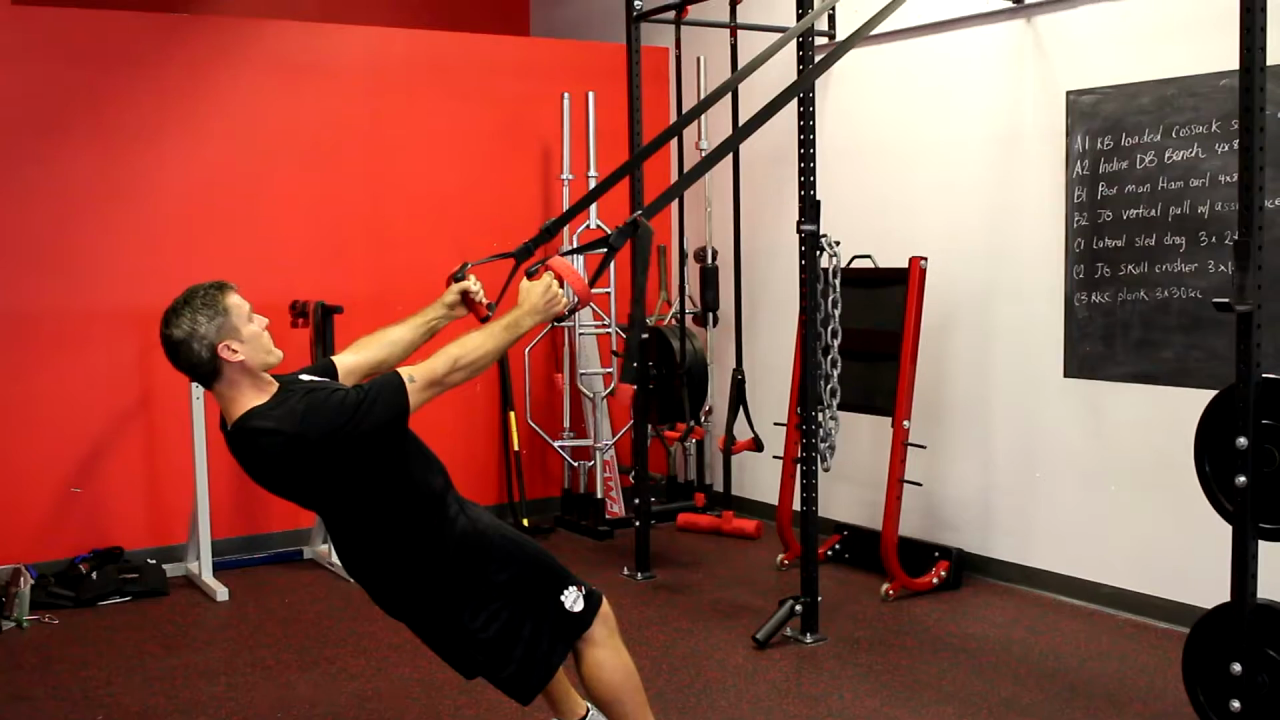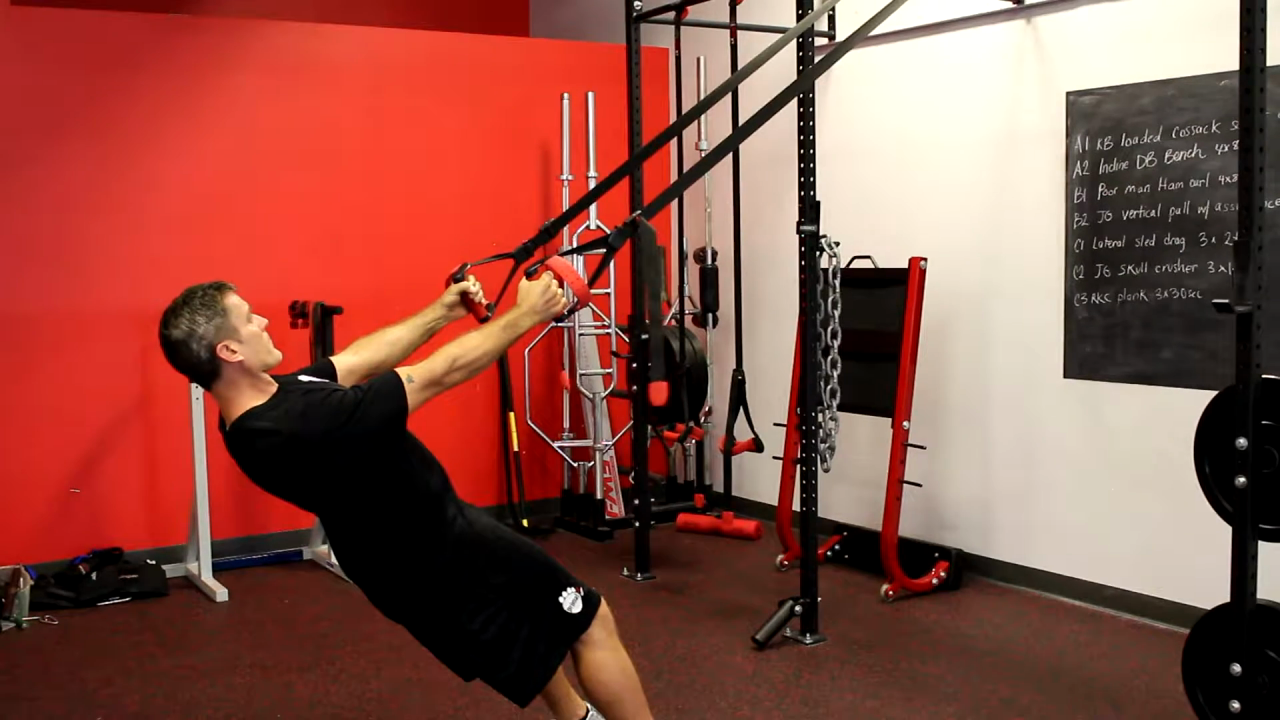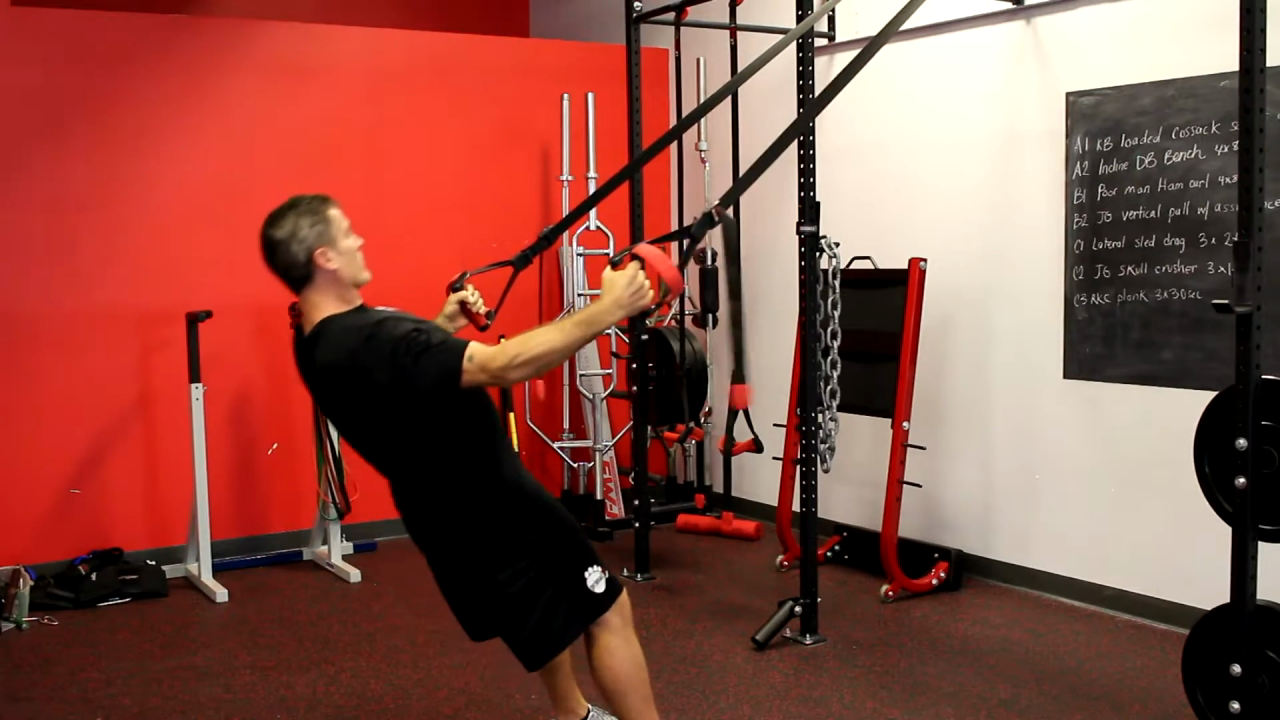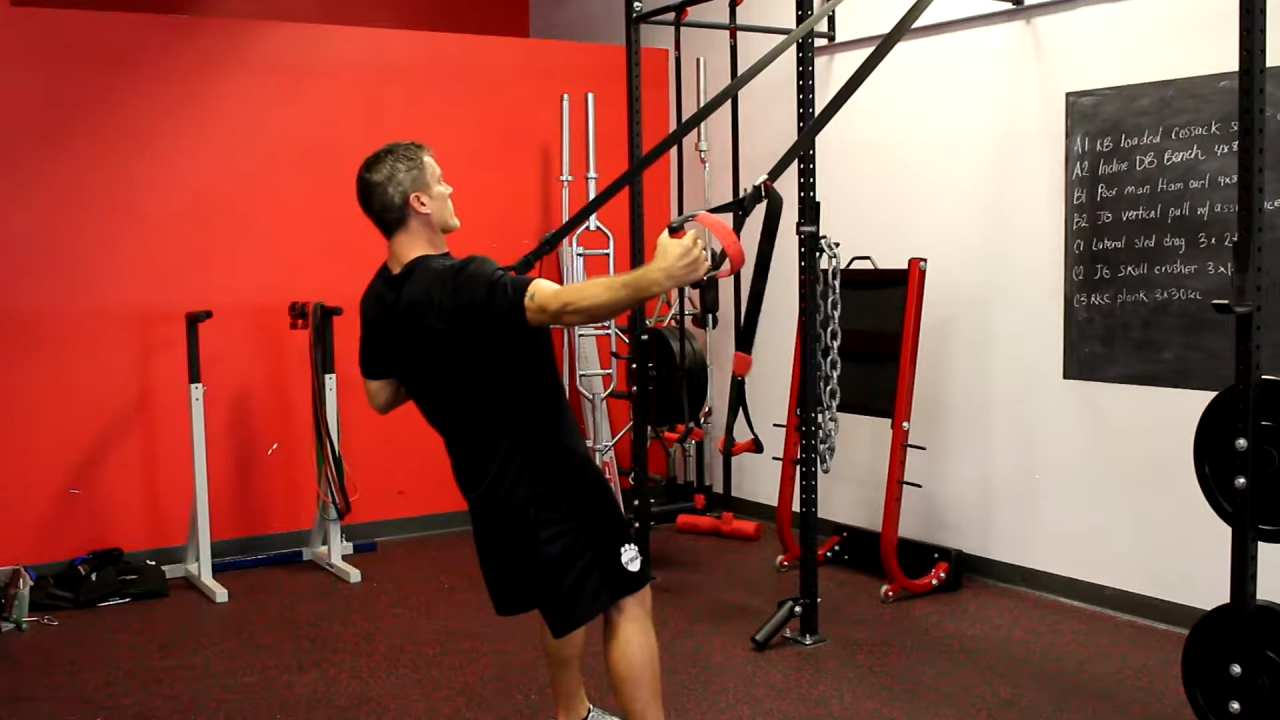
dt=1s
person 1, frame 1
left shoulder: (265, 406)
right shoulder: (310, 422)
left elbow: (361, 358)
right elbow: (440, 374)
left wrist: (443, 310)
right wrist: (527, 314)
left hip: (421, 539)
right hip: (445, 555)
left knee: (547, 618)
right knee: (594, 622)
person 1, frame 2
left shoulder: (264, 405)
right shoulder: (305, 426)
left elbow: (360, 359)
right elbow: (439, 374)
left wrist: (442, 311)
right wrist: (526, 314)
left hip: (418, 541)
right hip: (442, 559)
left knee: (544, 618)
right knee: (592, 625)
person 1, frame 3
left shoulder: (324, 340)
right shoulder: (365, 343)
right elbow: (502, 366)
left wrist: (445, 324)
right wrist: (608, 309)
left hip: (450, 502)
right hip: (484, 506)
left knee: (557, 607)
right knee: (608, 613)
person 1, frame 4
left shoulder: (381, 299)
right shoulder: (461, 285)
left elbow: (381, 395)
right elbow: (563, 305)
right wrist: (661, 275)
left hip: (492, 478)
right hip: (544, 473)
left knee: (566, 594)
right knee: (628, 601)
